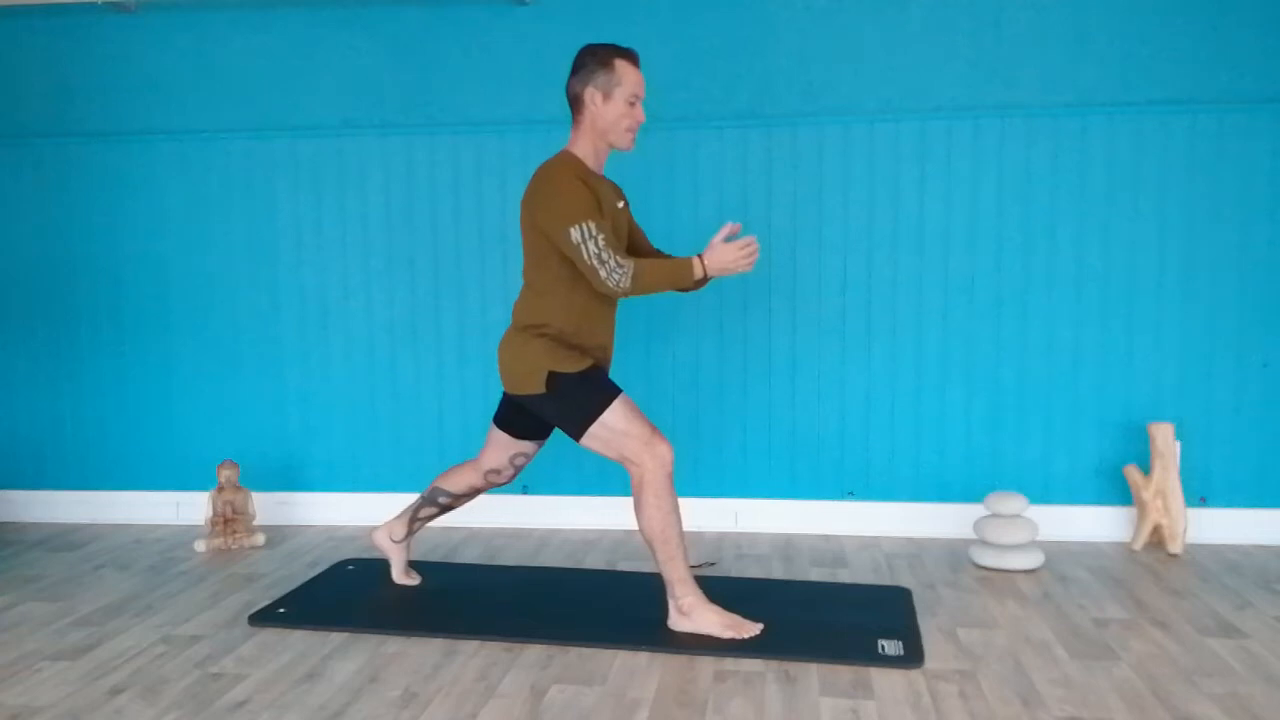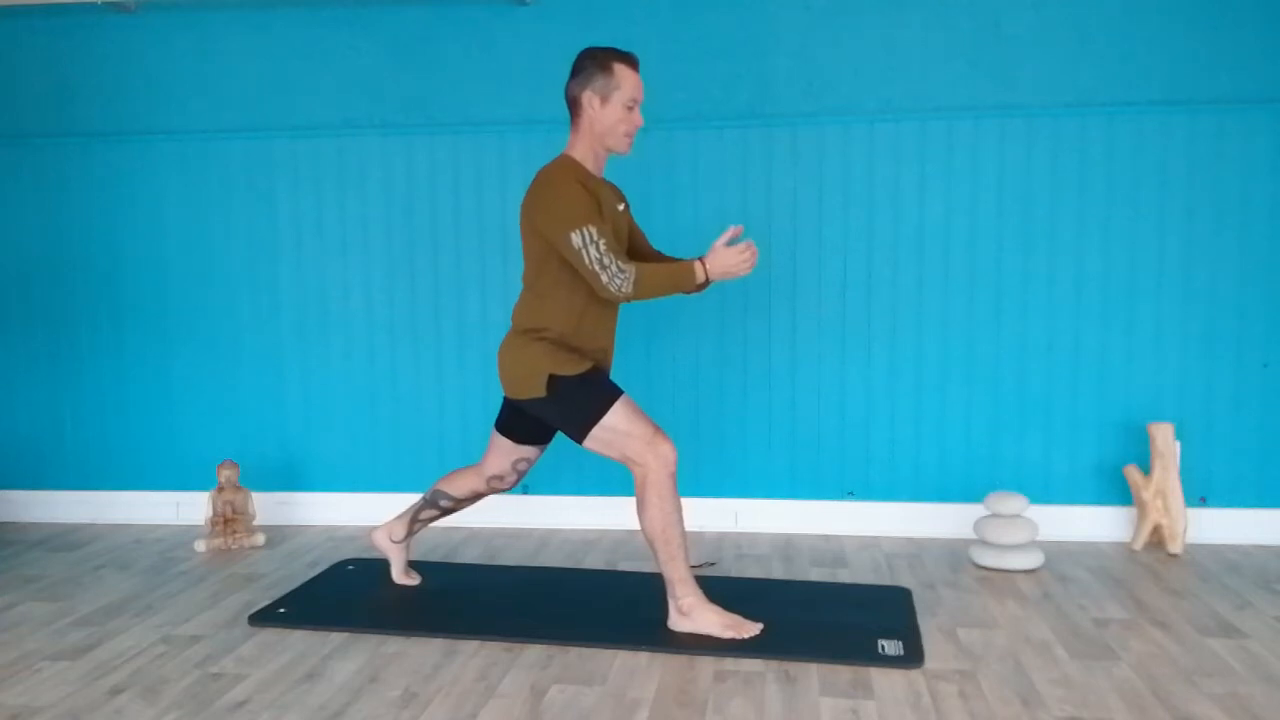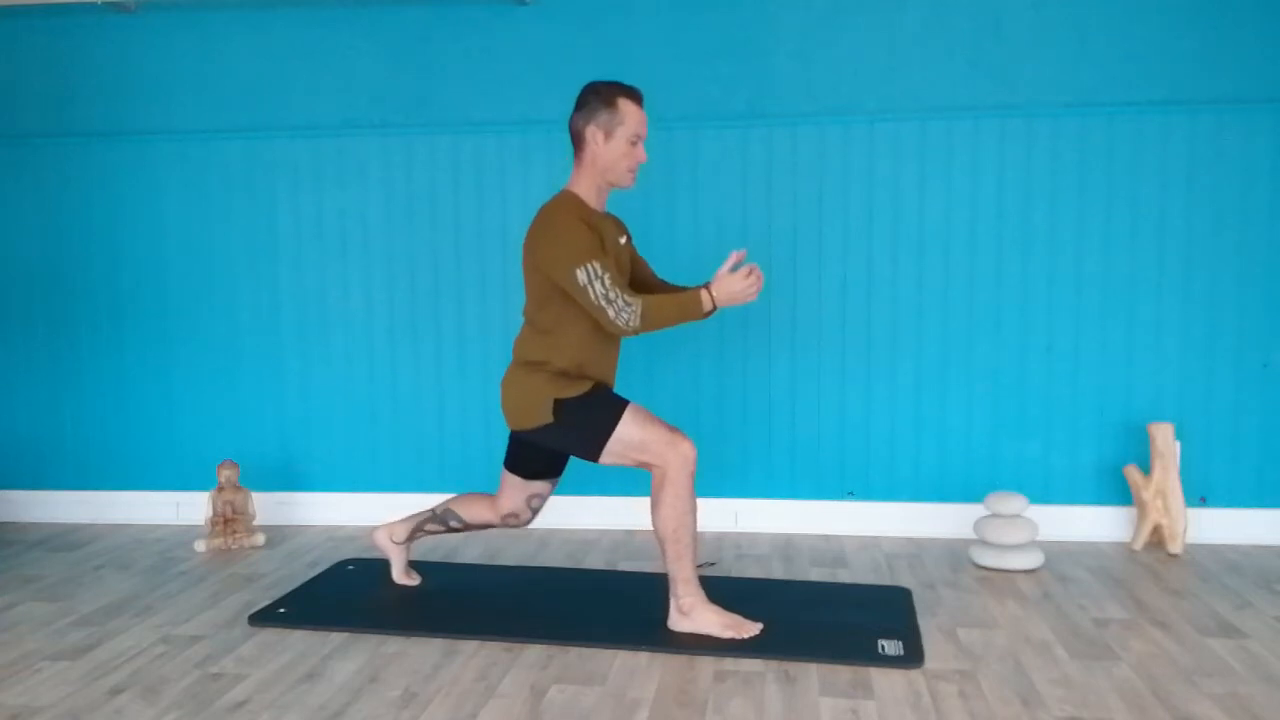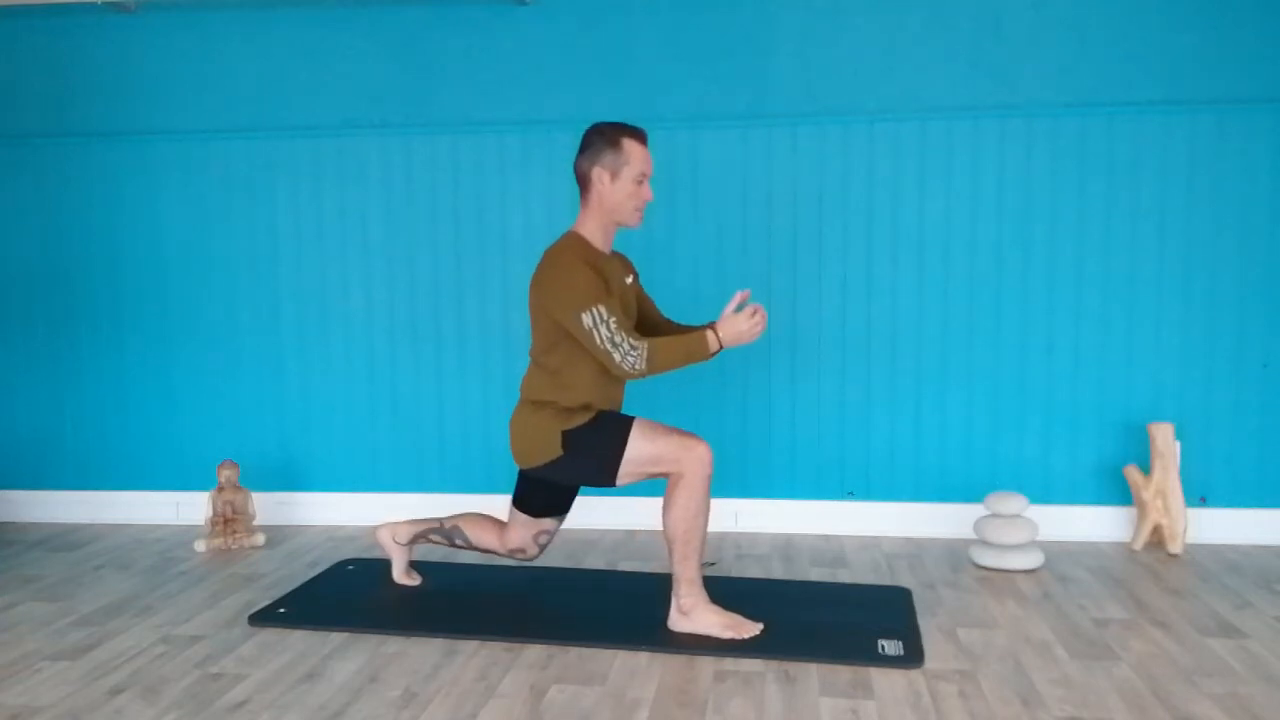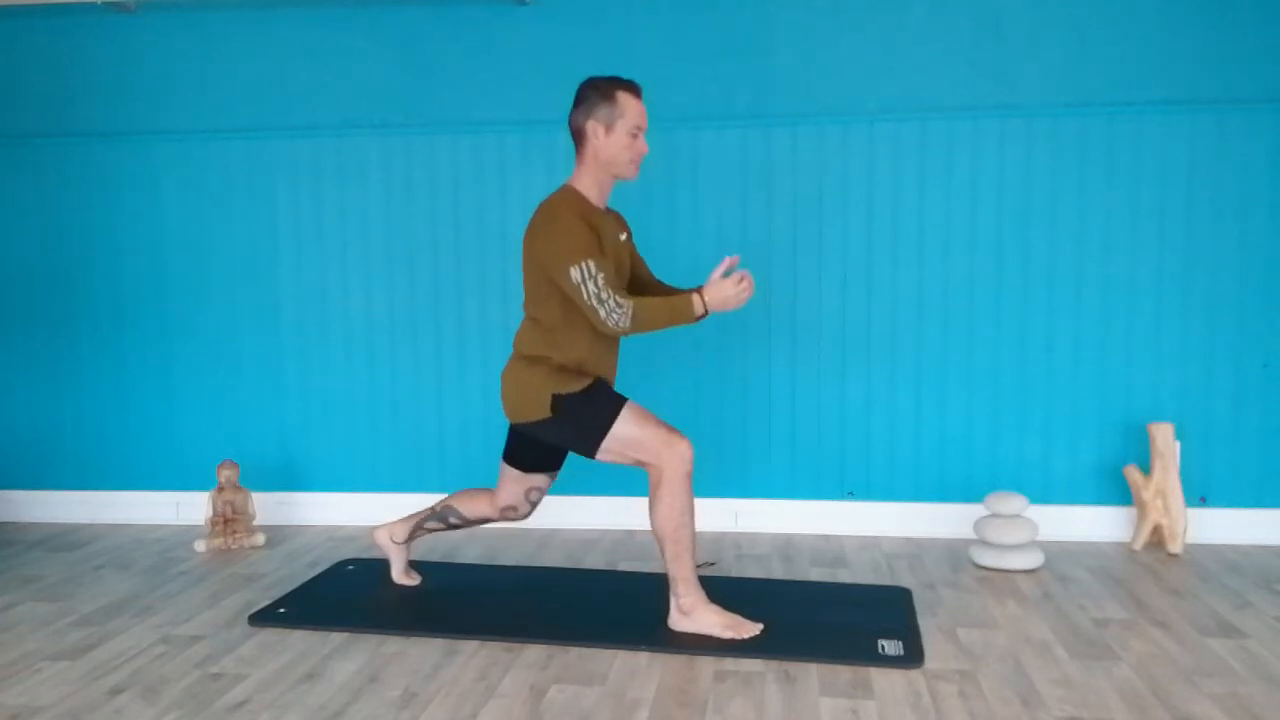
dt=0.5s
person 1, frame 1
left shoulder: (605, 191)
right shoulder: (559, 184)
left elbow: (647, 262)
right elbow: (614, 277)
left wrist: (704, 265)
right wrist: (702, 266)
left hip: (554, 359)
right hip: (547, 359)
left knee: (492, 469)
right knee: (653, 454)
left ankle: (396, 532)
right ankle: (687, 606)
person 1, frame 2
left shoulder: (606, 195)
right shoulder: (559, 188)
left elbow: (647, 262)
right elbow: (615, 280)
left wrist: (708, 266)
right wrist: (705, 269)
left hip: (553, 362)
right hip: (547, 362)
left knee: (495, 476)
right knee: (656, 454)
left ankle: (396, 532)
right ankle: (687, 605)
person 1, frame 3
left shoulder: (610, 228)
right shoulder: (561, 225)
left elbow: (654, 294)
right elbow: (622, 316)
left wrist: (710, 292)
right wrist: (710, 298)
left hip: (553, 393)
right hip: (549, 393)
left knee: (509, 511)
right knee: (675, 452)
left ankle: (398, 534)
right ankle: (688, 605)
person 1, frame 4
left shoulder: (616, 267)
right shoulder: (568, 268)
left elbow: (659, 333)
right elbow: (628, 358)
left wrist: (716, 329)
right wrist: (717, 339)
left hip: (564, 428)
right hip: (556, 429)
left knee: (516, 545)
right knee: (692, 456)
left ankle: (401, 535)
right ankle: (689, 605)
person 1, frame 5
left shoulder: (611, 224)
right shoulder: (561, 221)
left elbow: (647, 293)
right elbow: (613, 315)
left wrist: (704, 295)
right wrist: (703, 304)
left hip: (554, 385)
right hip: (550, 386)
left knee: (509, 505)
right knee: (672, 453)
left ankle: (399, 534)
right ankle: (688, 605)
